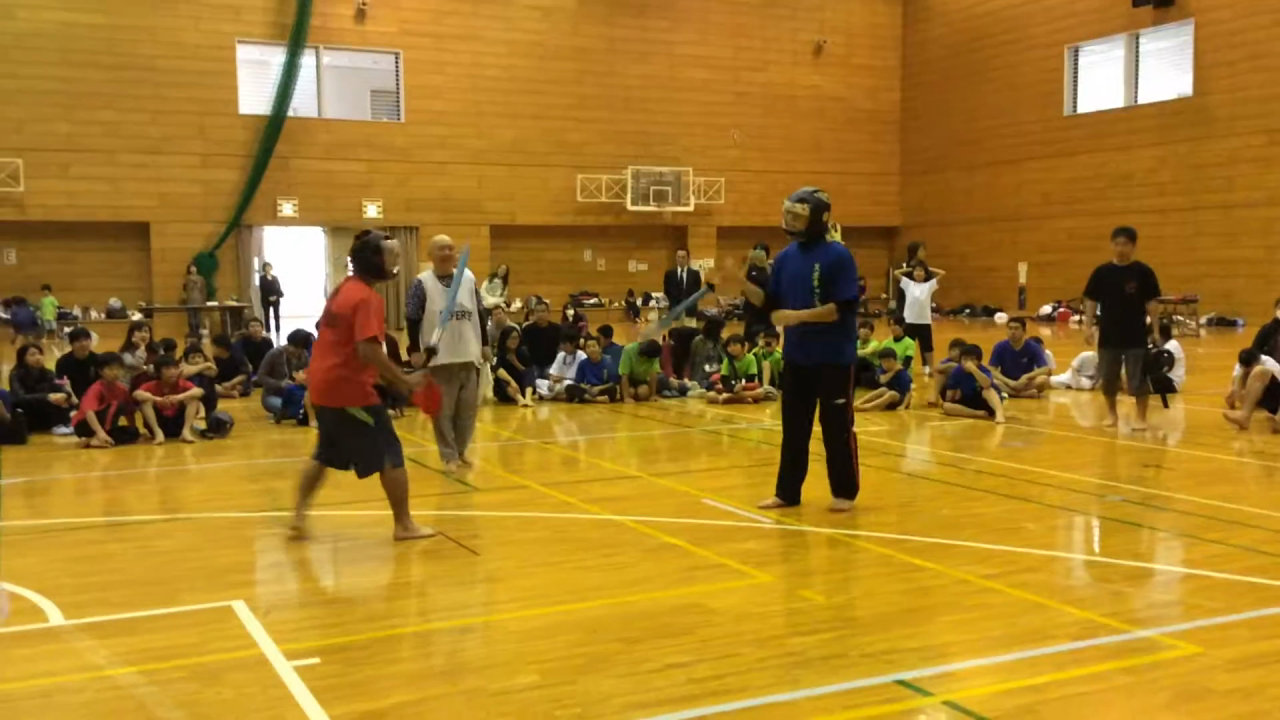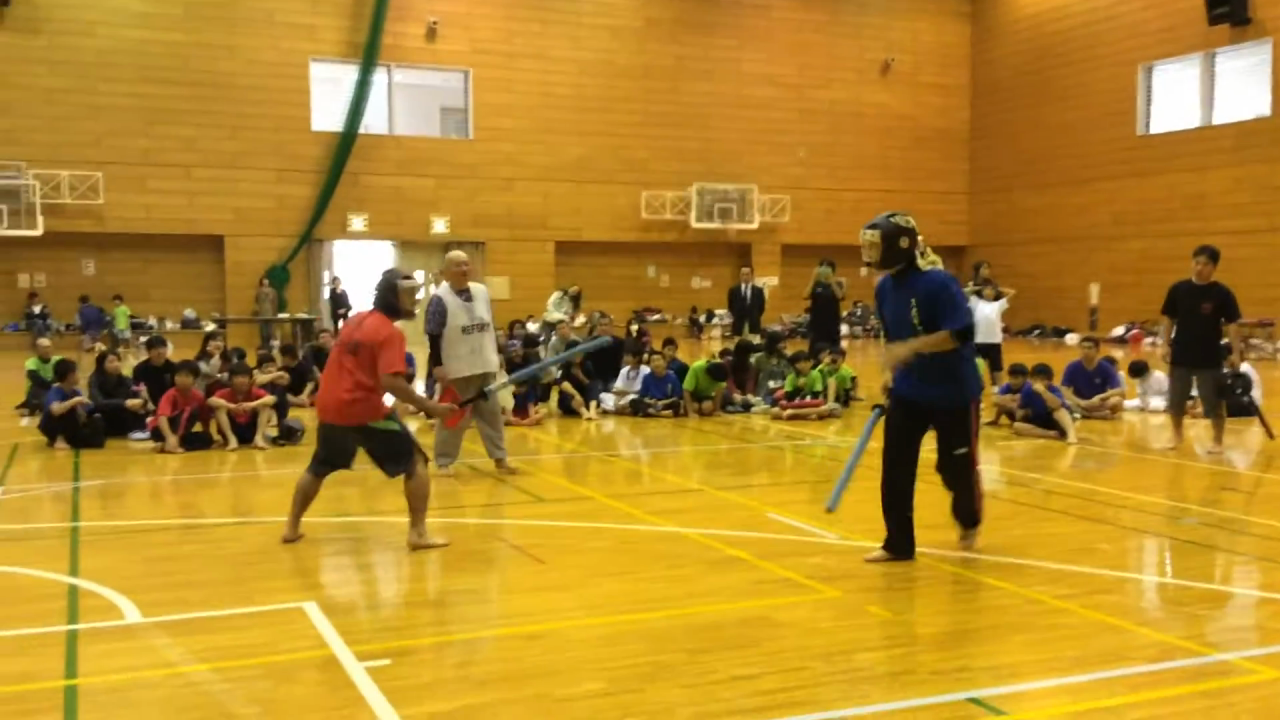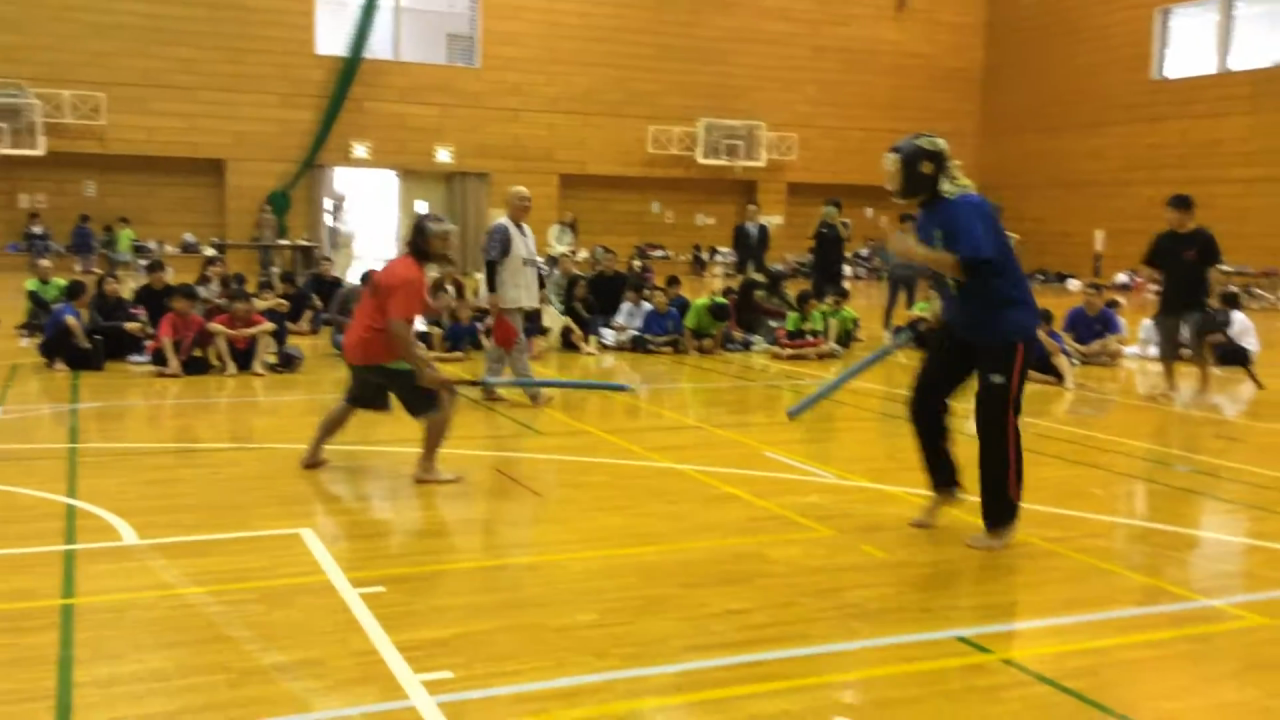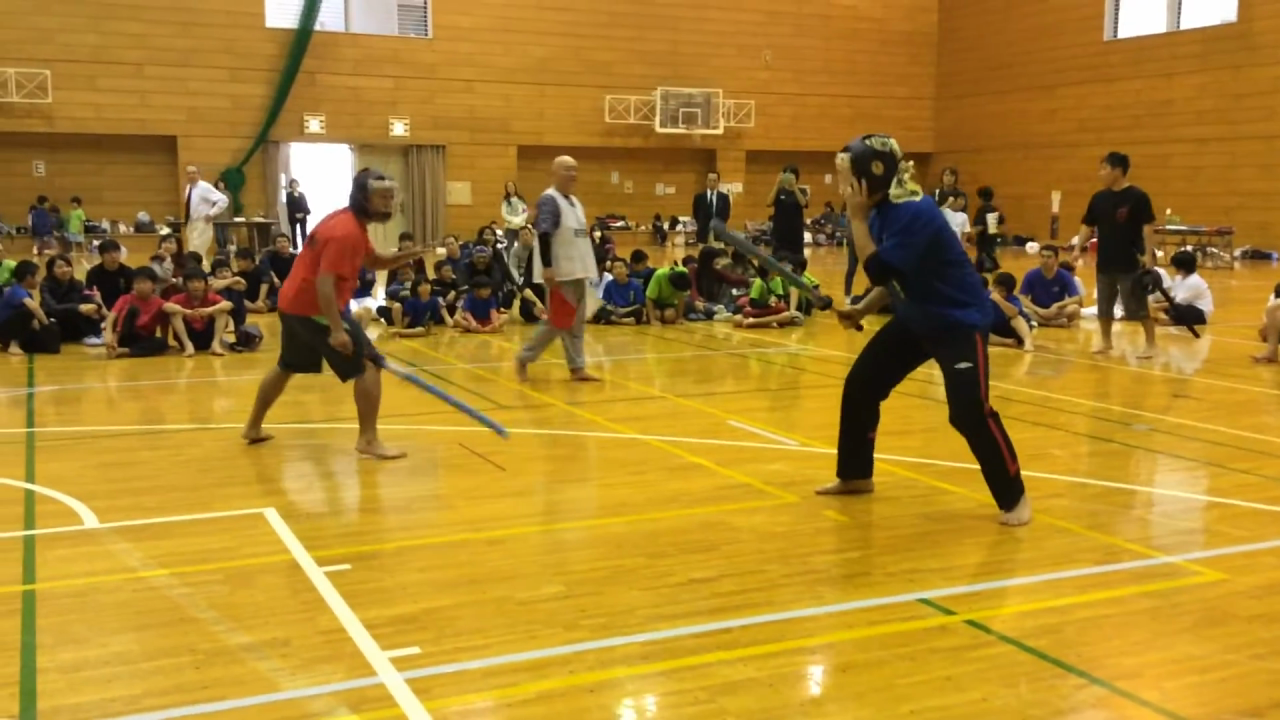
dt=1s
person 1, frame 1
left shoulder: (838, 256)
right shoulder: (786, 257)
left elbow: (845, 307)
right elbow: (771, 302)
left wrist: (798, 316)
right wrist: (745, 286)
left hip: (834, 356)
right hip: (797, 356)
left knee: (837, 426)
right knee: (794, 427)
left ankle: (844, 492)
right ankle: (787, 492)
person 1, frame 2
left shoulder: (937, 283)
right shoulder: (884, 287)
left elbow: (962, 333)
left wrist: (911, 347)
right wrist: (890, 371)
left hip: (953, 390)
right hip: (907, 391)
left knee: (957, 467)
right knee: (895, 465)
left ankle: (969, 522)
right ankle: (898, 544)
person 1, frame 3
left shoulder: (966, 208)
right shoulder: (928, 212)
left elbow: (972, 265)
left wrist: (914, 253)
right wrist: (940, 309)
left hip: (1005, 325)
right hip: (962, 324)
left knee: (995, 417)
right knee: (924, 401)
left ankle: (1001, 520)
right ankle: (944, 489)
person 1, frame 4
left shoulder: (916, 214)
right shoulder: (882, 213)
left elbow: (879, 271)
left wrist: (857, 219)
right wrist: (861, 310)
left hip: (959, 320)
right hip: (915, 318)
left knee: (970, 410)
right knee: (860, 385)
left ankle: (1014, 497)
right ankle: (855, 475)
person 2, frame 1
left shoulder: (344, 289)
right shoulder: (367, 298)
right elbow: (368, 350)
left wrist: (388, 376)
right wrist: (401, 379)
left hip: (323, 387)
right hip: (349, 391)
left knee: (325, 455)
right knee: (389, 455)
left ankle: (299, 515)
right ankle: (403, 525)
person 2, frame 2
left shoulder: (355, 321)
right shoulder: (390, 334)
right elbow: (391, 382)
right wrist: (429, 406)
left hip: (329, 408)
right hip: (363, 411)
left knee: (318, 468)
right knee: (416, 463)
left ankle: (292, 527)
right ankle: (418, 532)
person 2, frame 3
left shoulder: (400, 265)
right shoulder: (410, 276)
left elbow: (421, 307)
right elbow: (397, 327)
right wrist: (422, 369)
left hip: (357, 346)
right hip: (382, 351)
left knee: (352, 401)
right knee: (444, 396)
left ankle: (313, 452)
right ankle: (427, 467)
person 2, frame 4
left shoulder: (348, 222)
right shoulder: (347, 231)
left elbow: (375, 261)
right elbow: (324, 282)
left wrist: (407, 256)
right wrist: (336, 329)
left hip: (293, 304)
right hip: (314, 307)
left knee: (287, 367)
right knee: (368, 365)
left ankle: (254, 426)
right ankle: (368, 439)
person 3, frame 1
left shoulder: (468, 280)
right shoulder: (422, 283)
left elbow: (478, 315)
left wrist: (485, 345)
right wrist: (415, 352)
left hip: (468, 355)
right hip: (439, 357)
left knee: (468, 407)
right knee: (443, 410)
left ankle: (459, 450)
right ankle: (449, 456)
person 3, frame 2
left shoulder: (481, 291)
right shoulder: (440, 299)
right elbow: (433, 336)
left wrist: (496, 354)
right wrist: (437, 366)
left hip: (484, 366)
right hip: (456, 369)
left knee: (492, 412)
left ankle: (499, 458)
right ankle: (444, 461)
person 3, frame 3
left shoulder: (526, 230)
right shoulder: (500, 229)
left elbow: (531, 264)
right elbow: (490, 264)
left wrist: (540, 290)
right wrist: (493, 294)
left hip: (521, 297)
right hip: (506, 300)
left knee: (501, 345)
right knee: (517, 345)
left ankle: (489, 387)
right ankle: (533, 392)
person 3, frame 4
left shoulder: (575, 202)
right shoulder: (549, 200)
right elbow: (544, 236)
left wrist: (586, 269)
right wrist: (548, 268)
left hip: (577, 272)
right hip: (559, 273)
left knee: (577, 321)
left ankle: (577, 368)
right ankle: (524, 358)
person 4, frame 1
left shoulder: (1143, 272)
right shoulder: (1101, 272)
left elbow: (1151, 302)
right elbow: (1091, 300)
right wrist: (1089, 326)
left hip: (1136, 336)
right hip: (1108, 335)
left knee: (1138, 378)
right knee: (1108, 377)
left ankle: (1141, 417)
right ankle: (1112, 413)
person 4, frame 2
left shoulder: (1222, 293)
right shoulder: (1178, 289)
left elbow: (1232, 324)
right elbow: (1168, 318)
left wrist: (1236, 352)
right wrist: (1165, 344)
left hip: (1209, 357)
right hip: (1181, 355)
left knee: (1213, 400)
right knee: (1176, 398)
left ankle: (1217, 441)
right ankle: (1177, 435)
person 4, frame 3
left shoulder: (1204, 238)
right shoulder: (1163, 239)
left elbow: (1212, 270)
right elbow: (1150, 269)
left hip: (1195, 303)
right hip: (1169, 302)
left knee: (1197, 342)
right knee: (1167, 346)
left ankle: (1204, 381)
right ankle: (1170, 384)
person 4, frame 4
left shoulder: (1138, 197)
right shoulder: (1099, 198)
left elbow: (1147, 226)
right elbow: (1087, 226)
left wrist: (1148, 253)
right wrist: (1078, 249)
left hip: (1130, 262)
right hip: (1105, 262)
left knee: (1138, 304)
right knee: (1104, 304)
left ankle: (1151, 343)
right ankle: (1106, 342)
